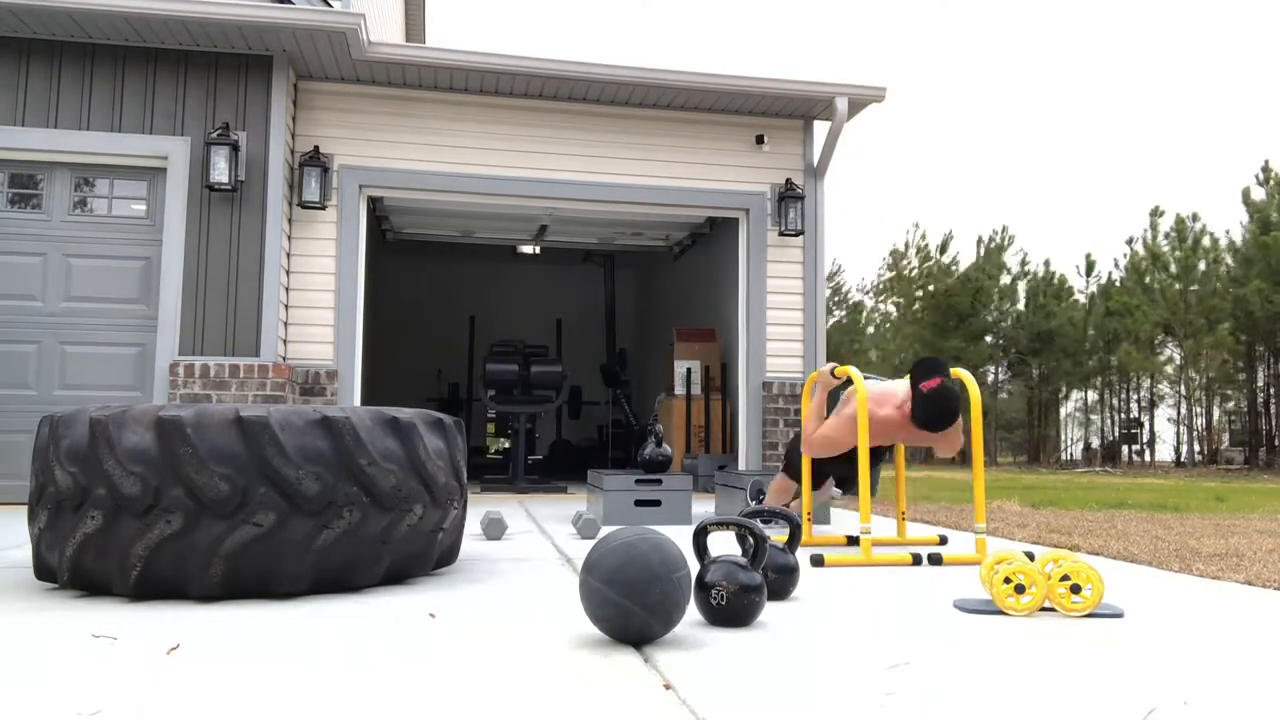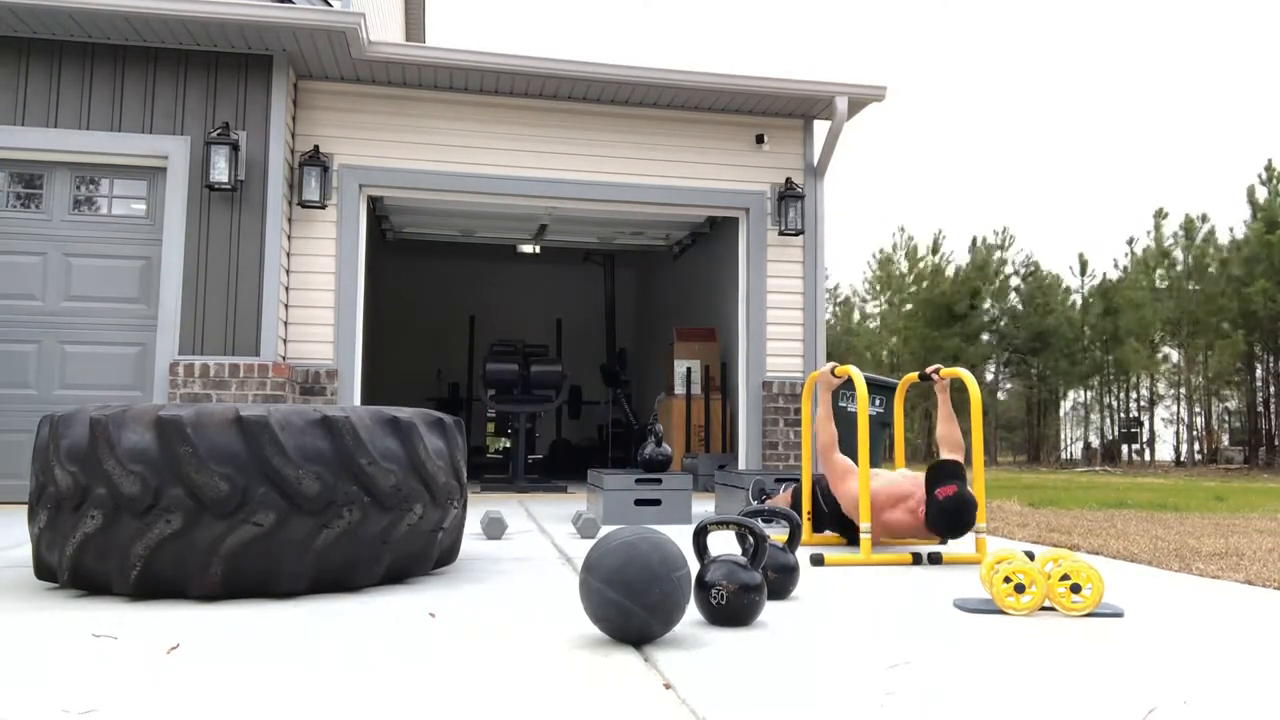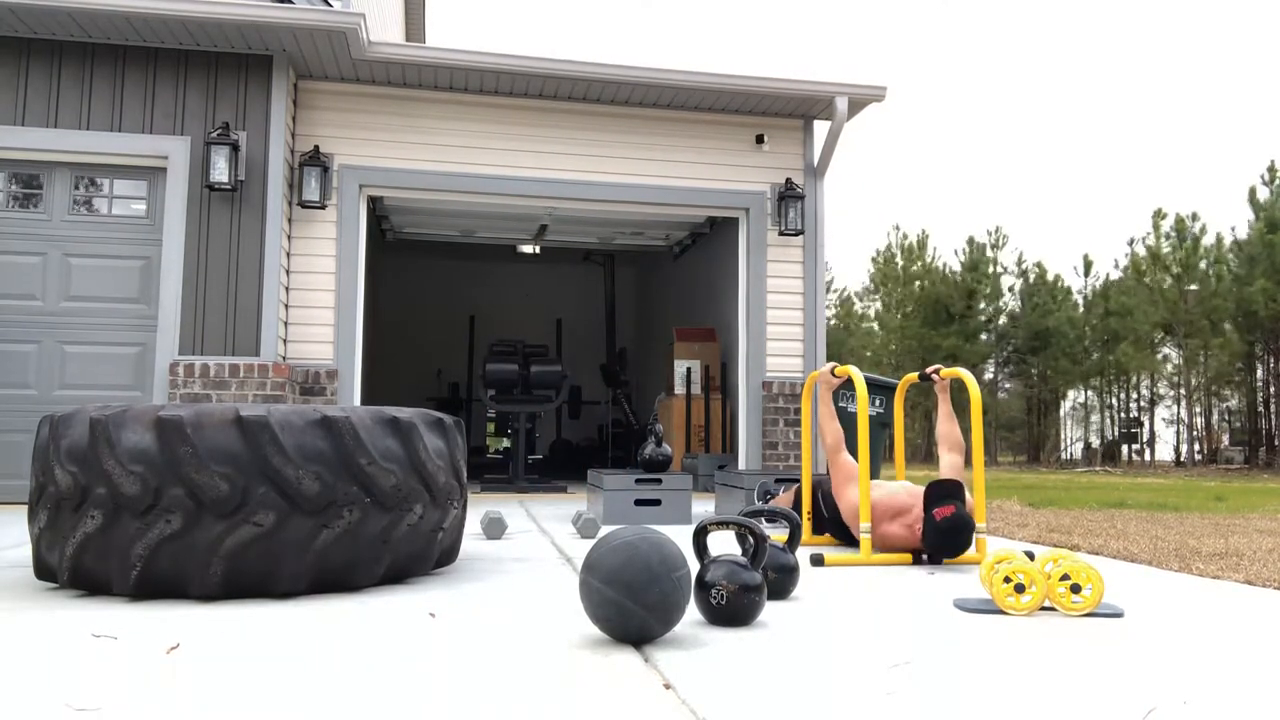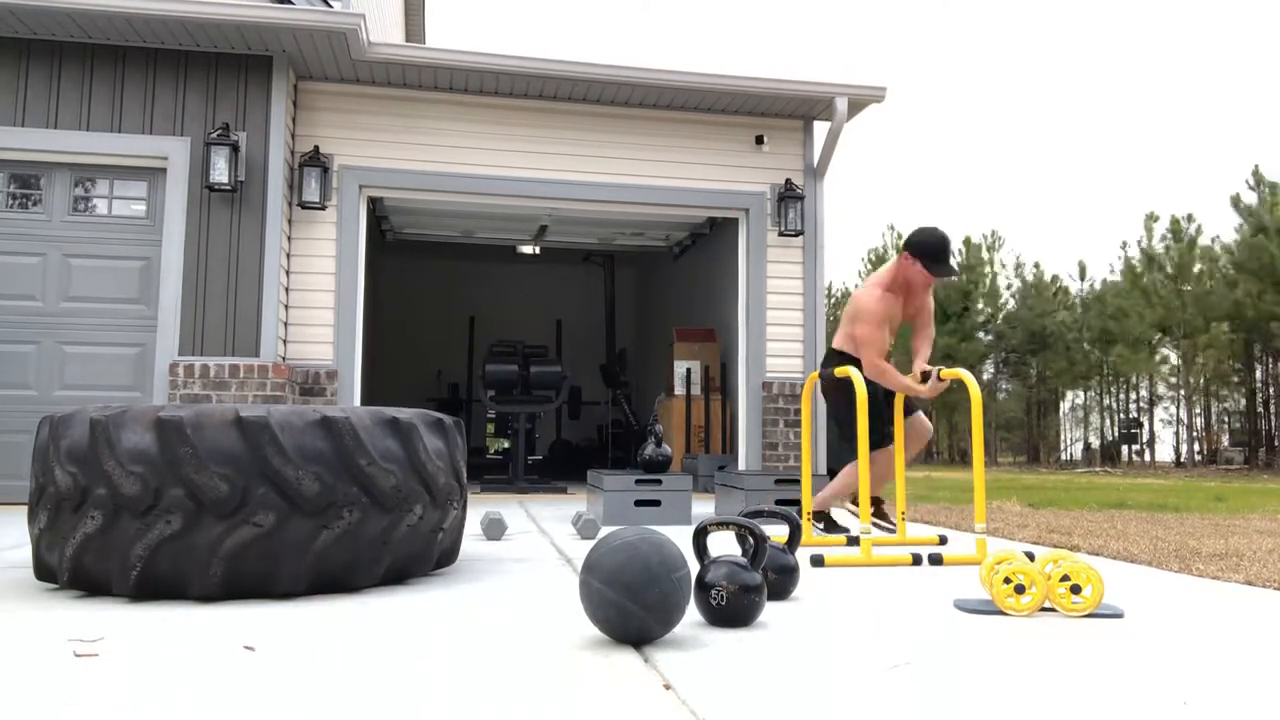
dt=0.5s
person 1, frame 1
left shoulder: (865, 417)
right shoulder: (949, 434)
left elbow: (810, 446)
right elbow: (949, 448)
left wrist: (822, 388)
right wrist: (942, 383)
right hip: (874, 449)
person 1, frame 2
right shoulder: (962, 505)
left elbow: (829, 454)
right elbow: (953, 451)
left wrist: (824, 391)
right wrist: (943, 394)
left hip: (835, 506)
left knee: (797, 497)
left ankle: (766, 506)
person 1, frame 3
right shoulder: (960, 517)
left elbow: (837, 452)
right elbow: (953, 453)
left wrist: (825, 390)
right wrist: (944, 396)
left hip: (834, 510)
left knee: (799, 494)
left ankle: (771, 503)
person 1, frame 4
left shoulder: (920, 289)
right shoulder: (874, 296)
left elbow: (924, 329)
right elbow: (872, 365)
left wrist: (919, 366)
right wrist: (919, 390)
left hip: (873, 373)
right hip: (846, 374)
left knee: (921, 431)
right knee: (878, 456)
left ankle: (869, 500)
right ankle: (817, 509)
